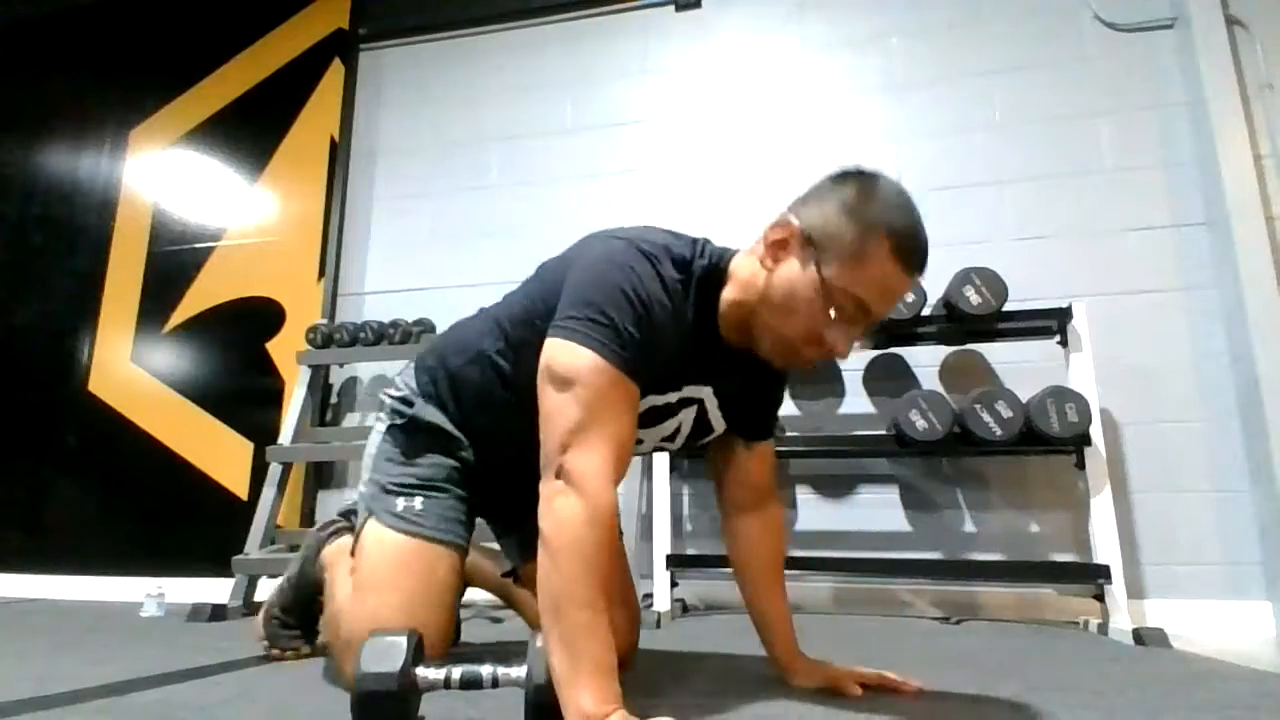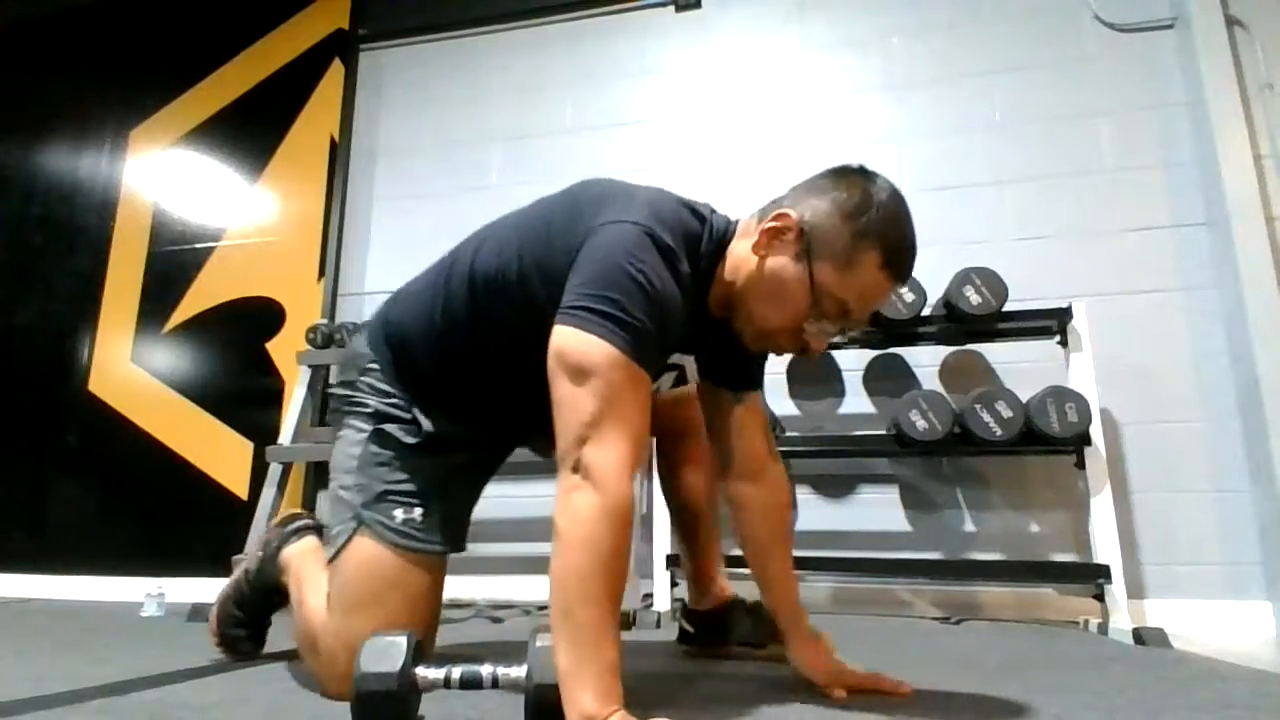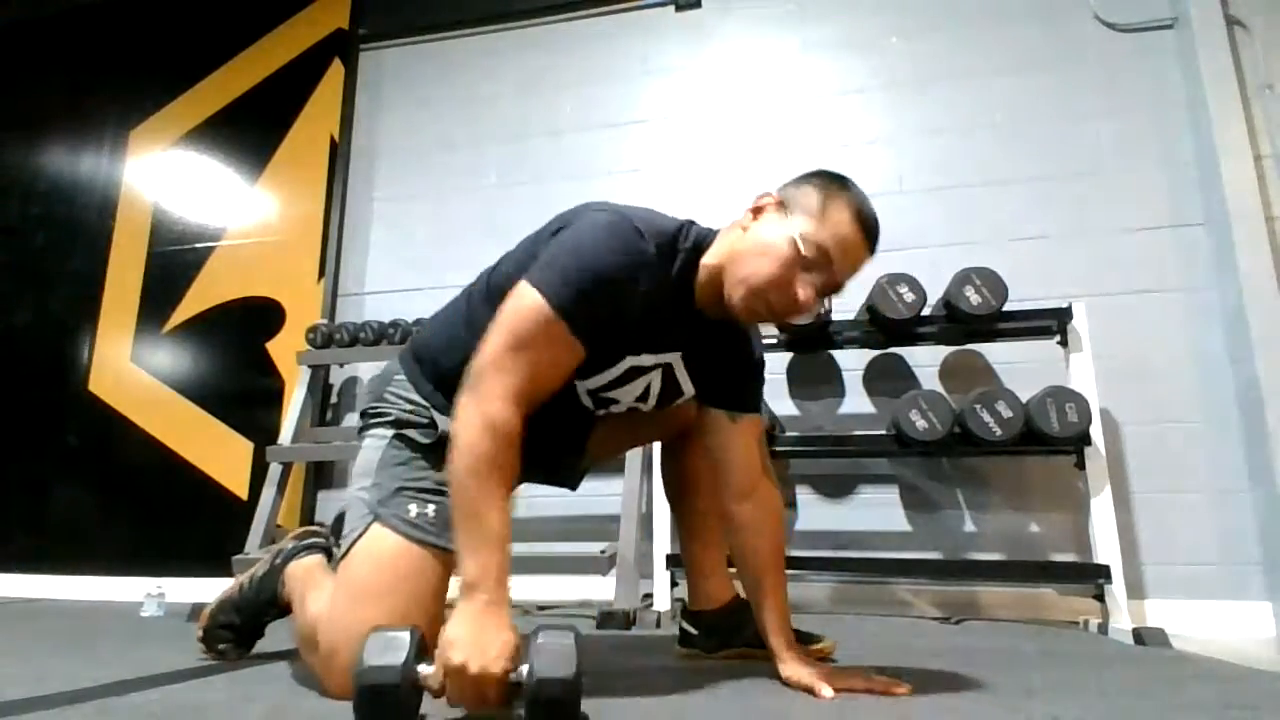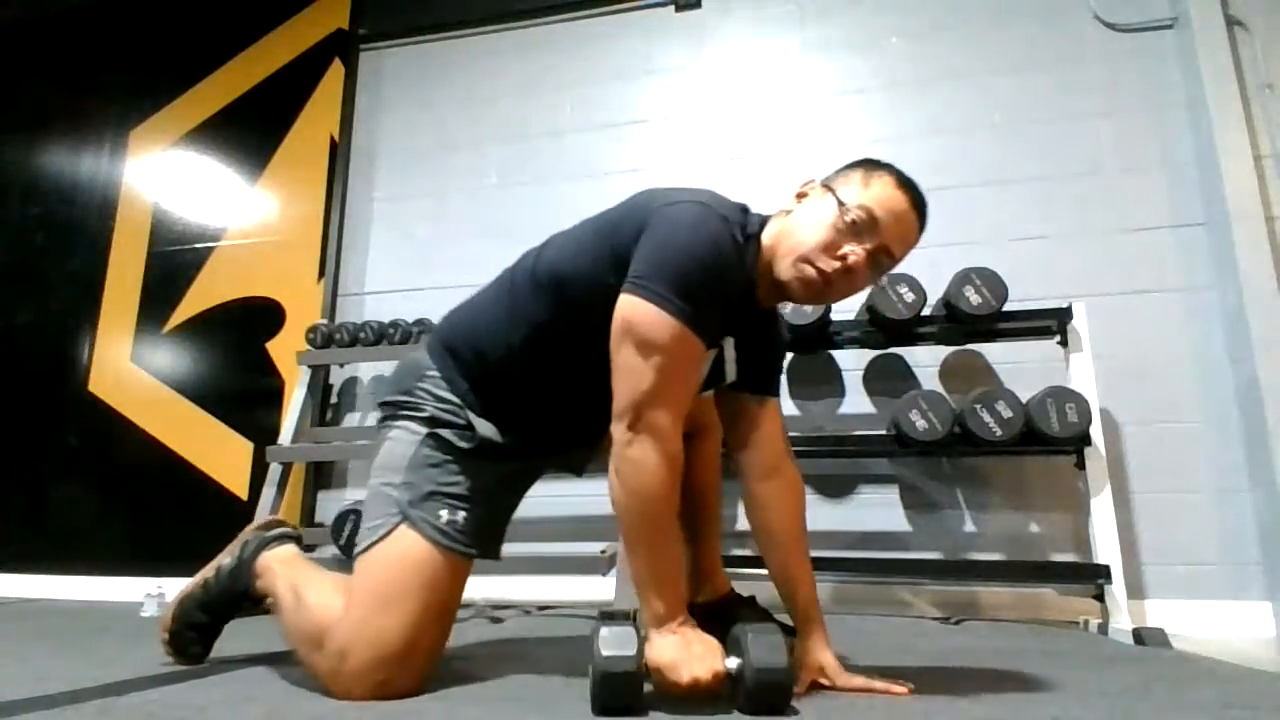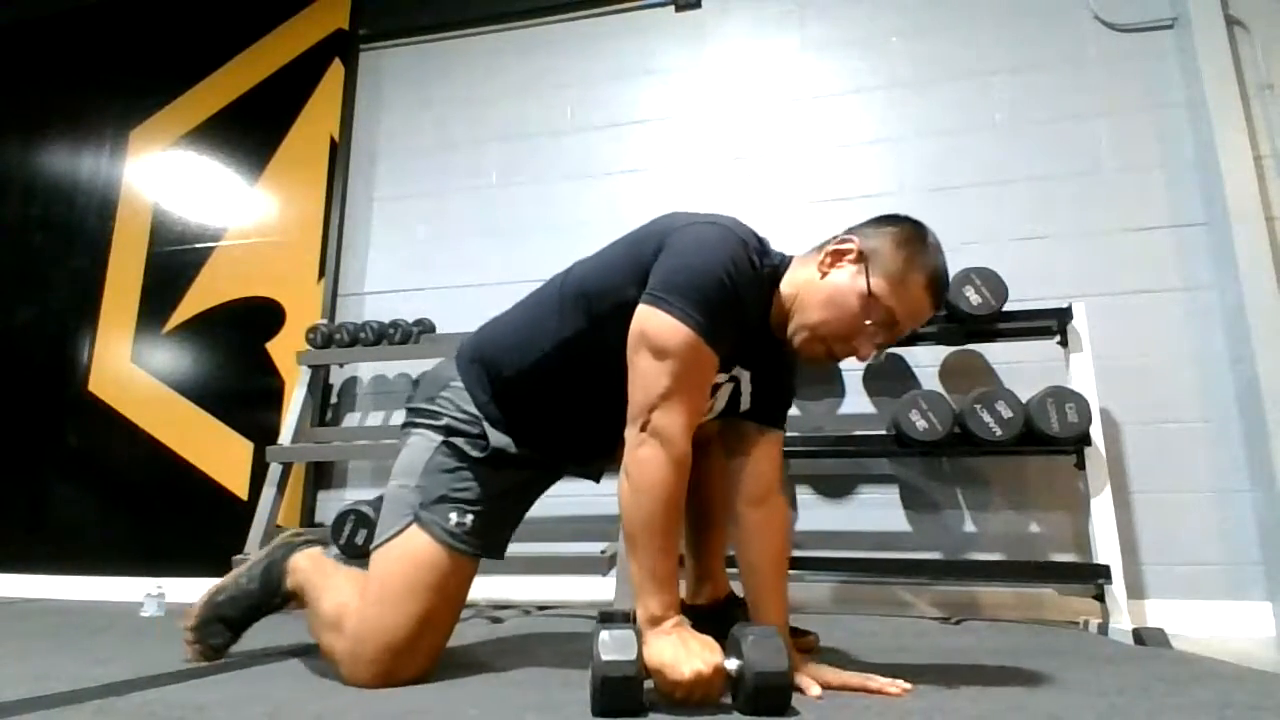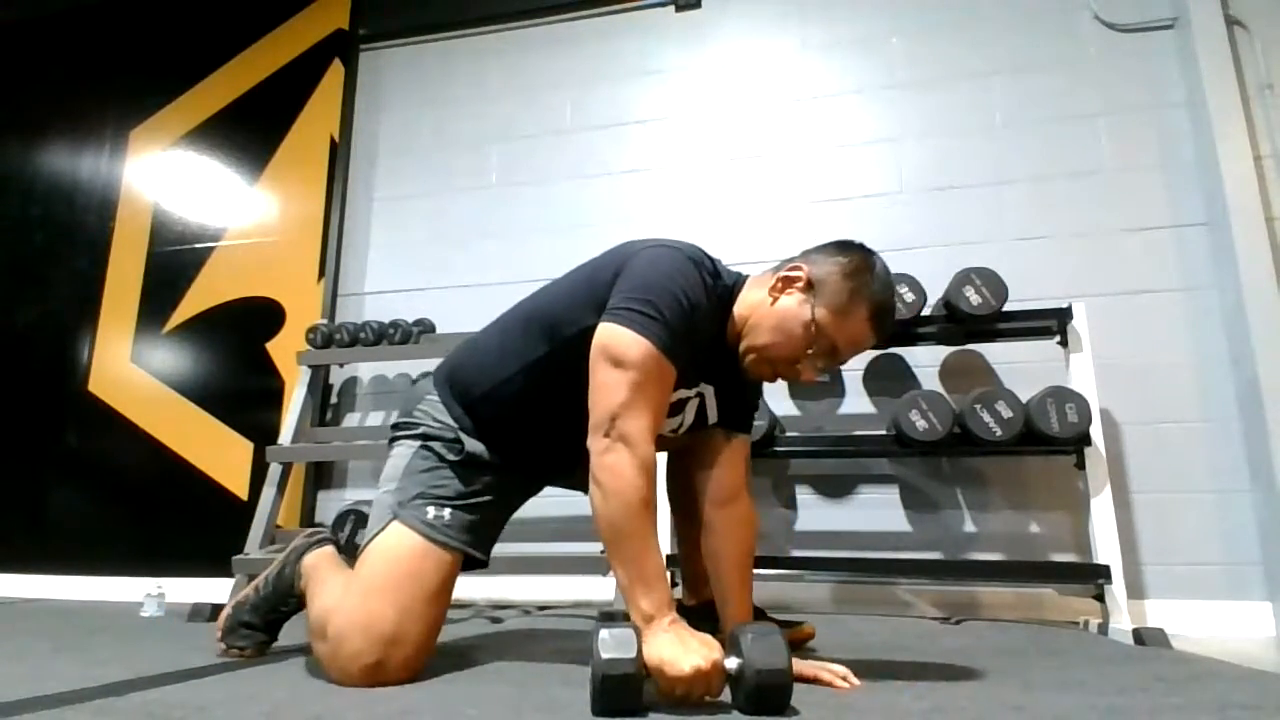
dt=0.7s
person 1, frame 1
left shoulder: (764, 361)
right shoulder: (635, 279)
left elbow: (751, 507)
right elbow: (578, 484)
left wrist: (792, 659)
left hip: (536, 460)
right hip: (438, 430)
left knee: (611, 646)
left ankle: (465, 571)
right ankle: (337, 556)
person 1, frame 2
left shoulder: (742, 308)
right shoulder: (641, 254)
left elbow: (751, 473)
right elbow: (594, 476)
left wrist: (799, 641)
left hip: (524, 392)
right hip: (415, 396)
left ankle: (709, 610)
right ankle: (295, 555)
person 1, frame 3
left shoulder: (731, 344)
right shoulder: (621, 251)
left elbow: (747, 488)
right elbow: (489, 405)
left wrist: (783, 648)
right wrist: (483, 599)
right hip: (434, 416)
right knee: (364, 665)
left ankle: (712, 614)
right ankle: (300, 570)
person 1, frame 4
left shoulder: (760, 326)
right shoulder: (698, 235)
left elbow: (768, 471)
right elbow: (642, 434)
left wrist: (809, 635)
right wrist: (662, 626)
left hip: (556, 420)
right hip: (460, 408)
right knee: (369, 668)
left ankle: (709, 599)
right ankle: (270, 563)
person 1, frame 5
left shoulder: (774, 357)
right shoulder: (716, 259)
left elbow: (758, 494)
right elbow: (656, 436)
left wrist: (778, 646)
right wrist: (660, 626)
left hip: (574, 431)
right hip: (481, 416)
right knee: (379, 655)
left ankle: (708, 600)
right ankle: (299, 567)
person 1, frame 6
left shoulder: (739, 366)
right shoulder: (671, 280)
left elbow: (722, 496)
right elbow: (619, 447)
left wrist: (741, 636)
right wrist: (656, 624)
left hip: (558, 443)
right hip: (461, 431)
right knee: (369, 656)
left ankle: (700, 603)
right ankle: (311, 566)
